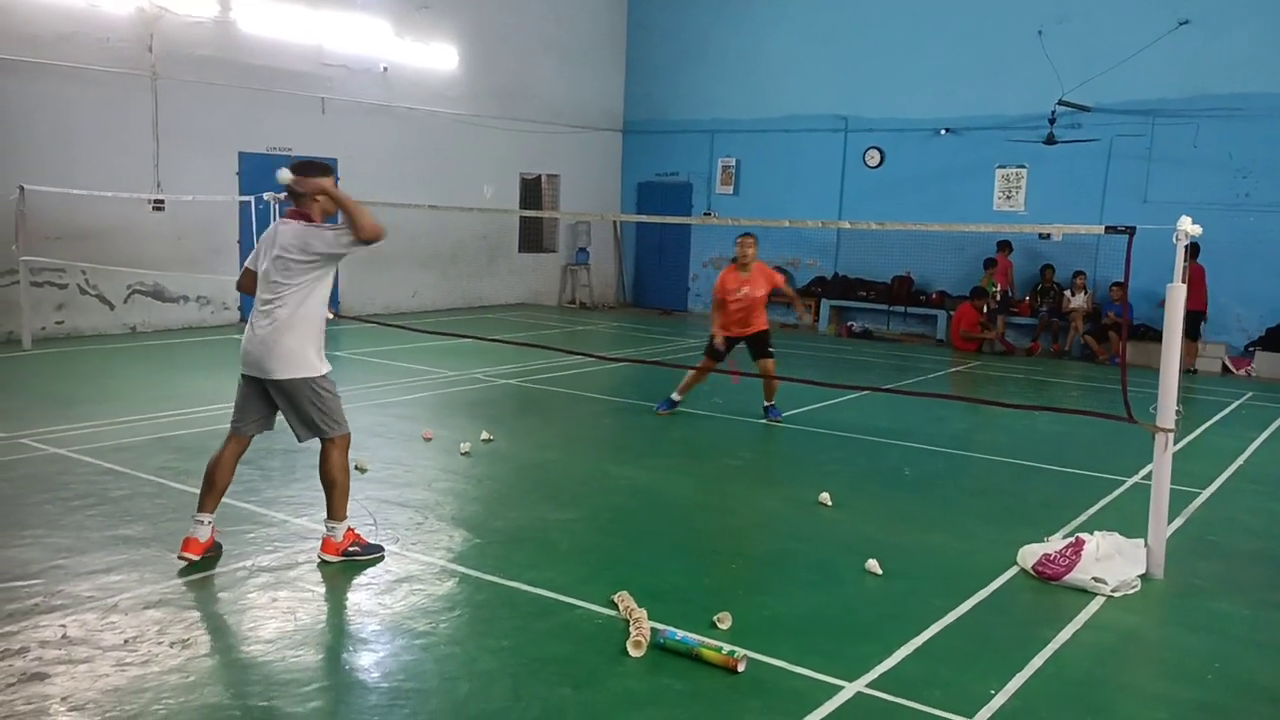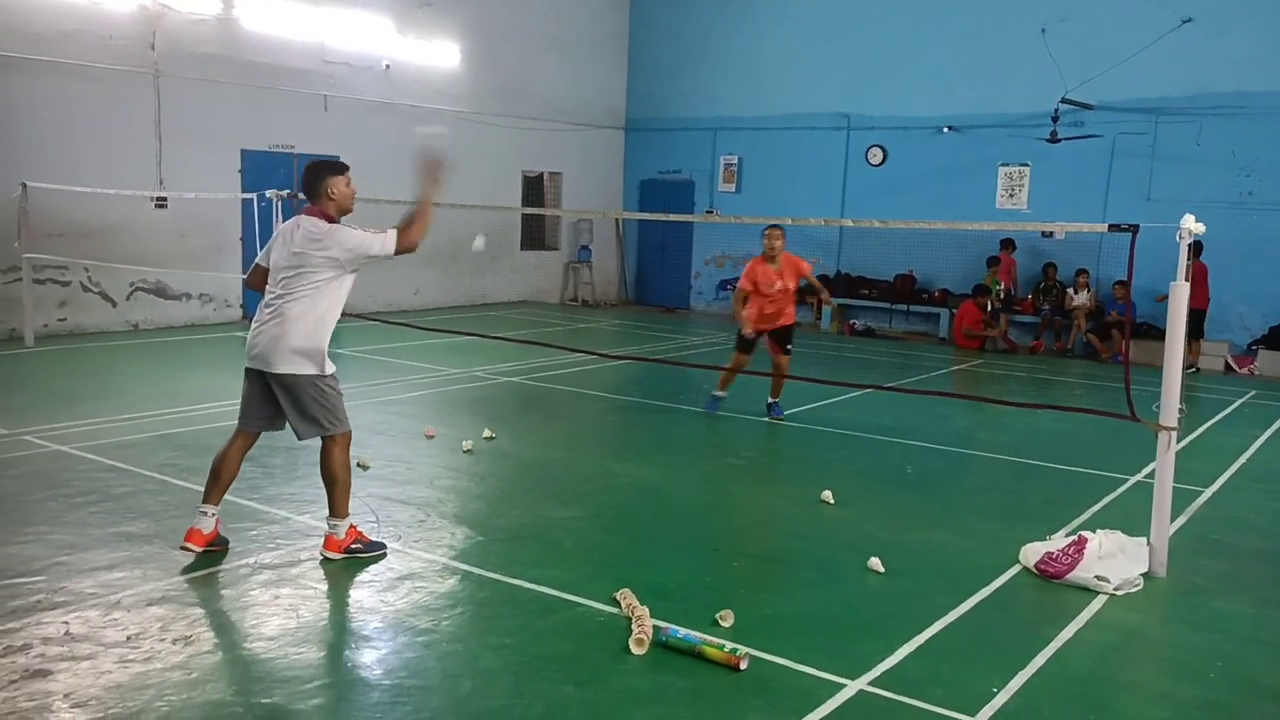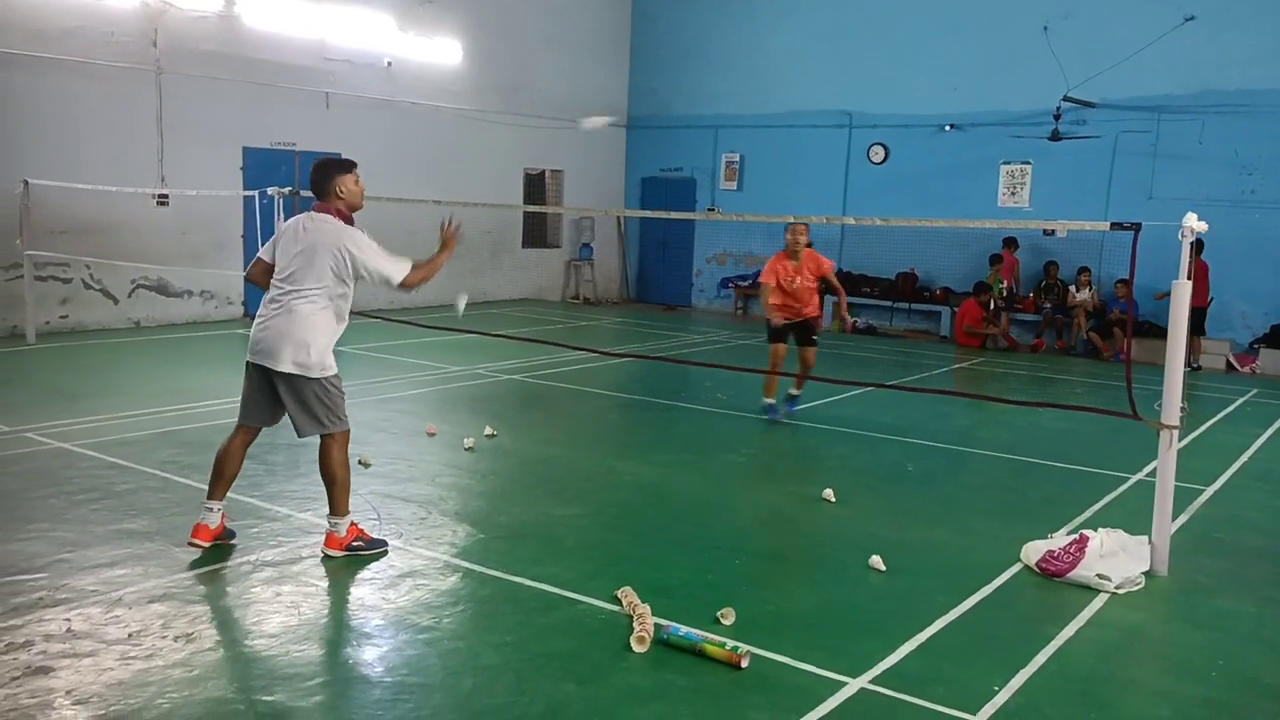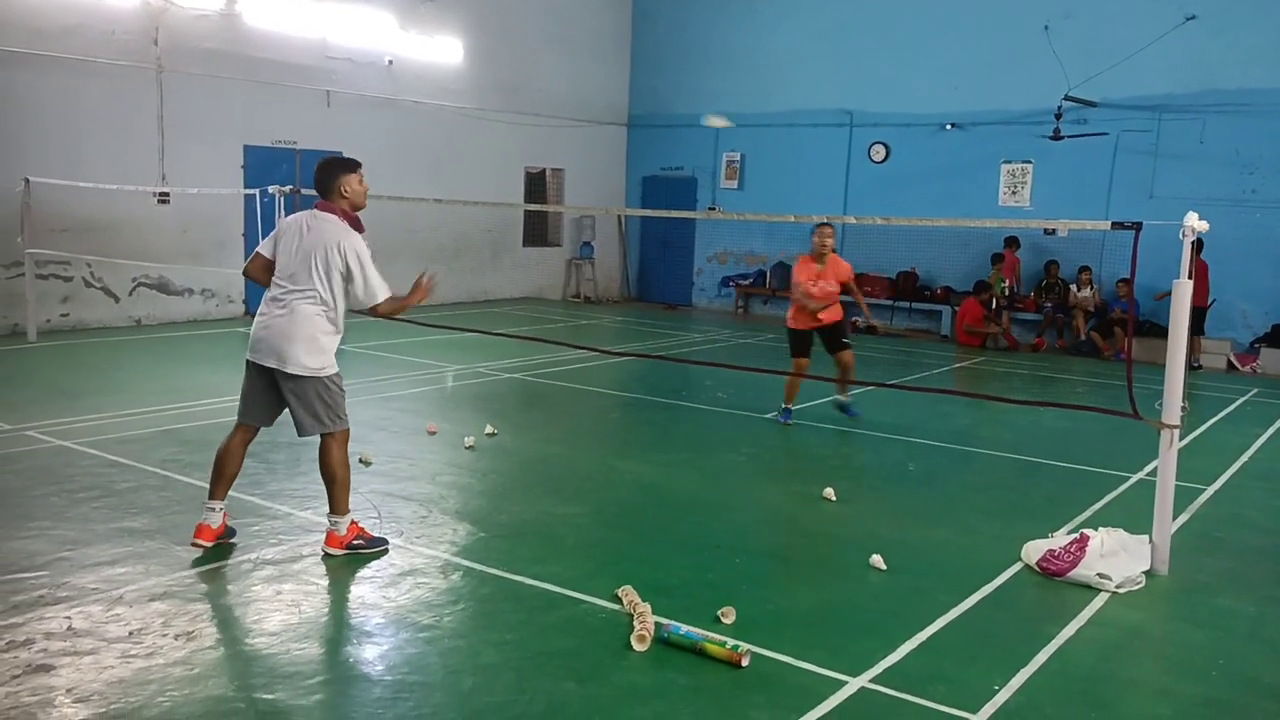
dt=0.1s
person 1, frame 1
left shoulder: (275, 231)
right shoulder: (311, 237)
left elbow: (246, 284)
right elbow: (372, 233)
right wrist: (333, 192)
left hip: (257, 355)
right hip: (297, 361)
left knee: (237, 438)
right knee: (336, 439)
left ankle: (199, 534)
right ankle: (337, 537)
person 1, frame 2
left shoulder: (287, 230)
right shoulder: (340, 239)
left elbow: (255, 280)
right elbow: (407, 241)
right wrist: (429, 187)
left hip: (261, 349)
right hip: (299, 356)
left knee: (244, 435)
right knee: (337, 438)
left ankle: (202, 526)
right ankle: (339, 535)
person 1, frame 3
left shoulder: (292, 226)
right shoulder: (350, 241)
left elbow: (255, 274)
right elbow: (410, 279)
right wrist: (445, 251)
left hip: (264, 344)
right hip: (303, 353)
left knee: (245, 429)
right knee: (335, 436)
left ankle: (209, 521)
right ankle: (341, 532)
person 1, frame 4
left shoulder: (292, 223)
right shoulder: (349, 241)
left elbow: (254, 270)
right elbow: (381, 307)
right wrist: (415, 296)
left hip: (263, 342)
right hip: (306, 352)
left knee: (245, 429)
right knee: (334, 435)
left ankle: (211, 521)
right ankle: (341, 531)
person 2, frame 1
left shoulder: (766, 273)
right shoulder: (726, 276)
left elbow: (789, 292)
right elbow: (717, 307)
left wrist: (800, 308)
right wrist: (717, 333)
left hip: (757, 328)
right hip: (727, 329)
left knee: (768, 370)
right knee: (705, 367)
left ankle: (769, 405)
right ankle: (674, 399)
person 2, frame 2
left shoulder: (794, 263)
right shoulder: (753, 267)
left elbow: (813, 281)
right elbow: (739, 299)
left wrist: (823, 293)
right wrist: (744, 325)
left hip: (782, 321)
right hip: (752, 320)
left knee: (781, 366)
right knee: (738, 363)
left ankle: (773, 401)
right ankle: (719, 393)
person 2, frame 3
left shoulder: (816, 260)
right shoulder: (775, 262)
left elbow: (836, 286)
right elbow: (765, 293)
left wrist: (843, 309)
right wrist: (772, 314)
left hip: (808, 314)
right hip: (780, 315)
left knee: (808, 360)
right knee: (777, 357)
left ankle: (795, 393)
right ankle: (769, 402)
person 2, frame 4
left shoulder: (841, 266)
right shoulder: (802, 264)
left elbow: (852, 289)
right elbow: (797, 295)
left wrist: (866, 312)
right wrist: (813, 305)
left hip: (832, 318)
right hip: (801, 320)
left knee: (847, 361)
right knee: (799, 368)
left ankle: (842, 398)
right ankle: (787, 407)
